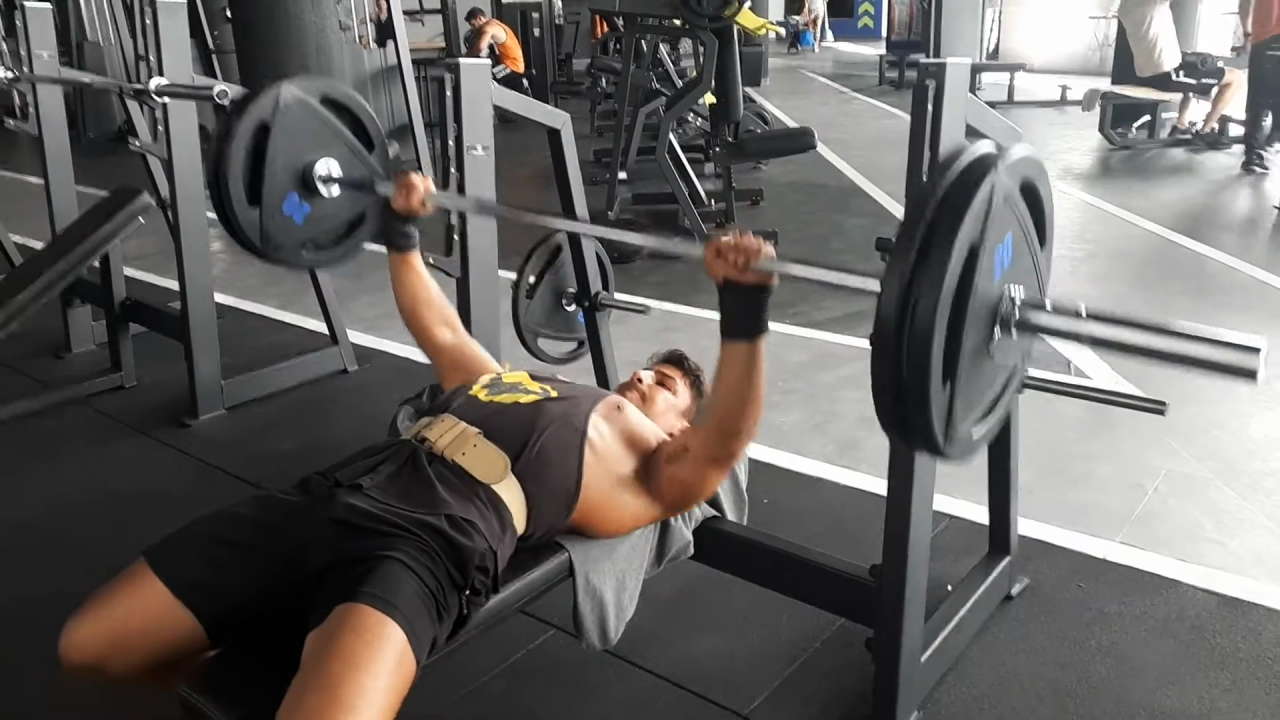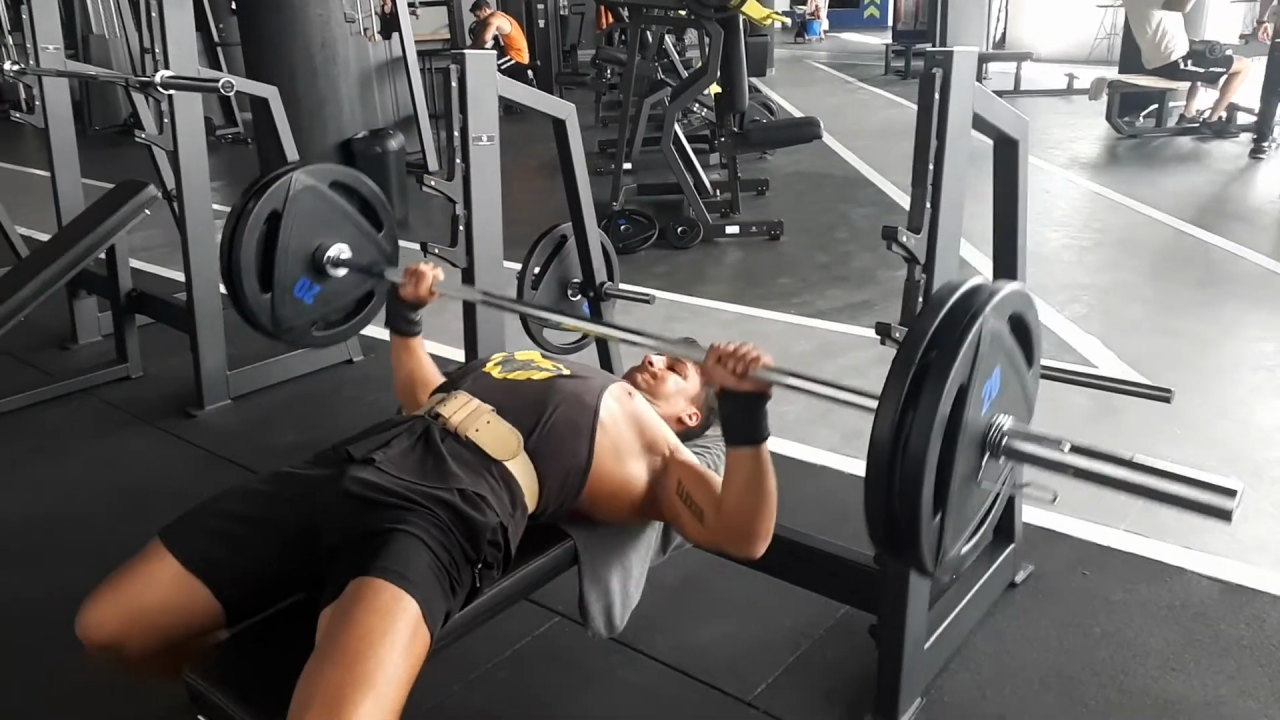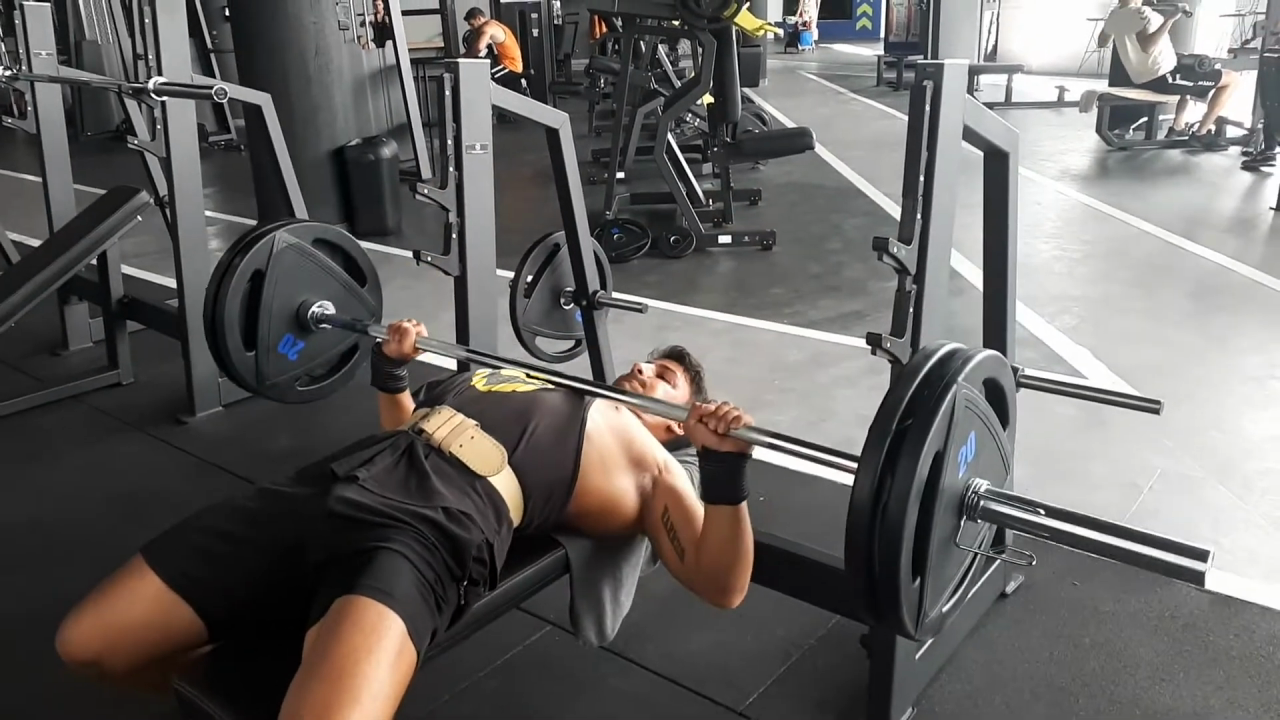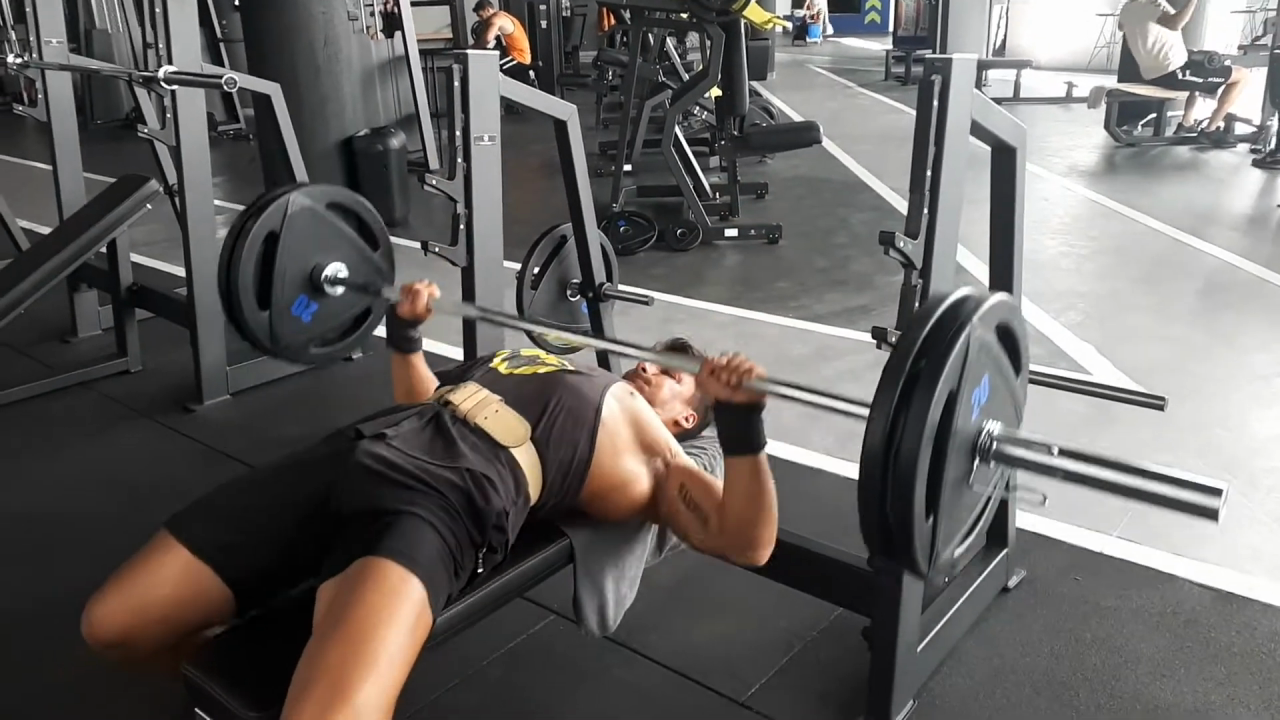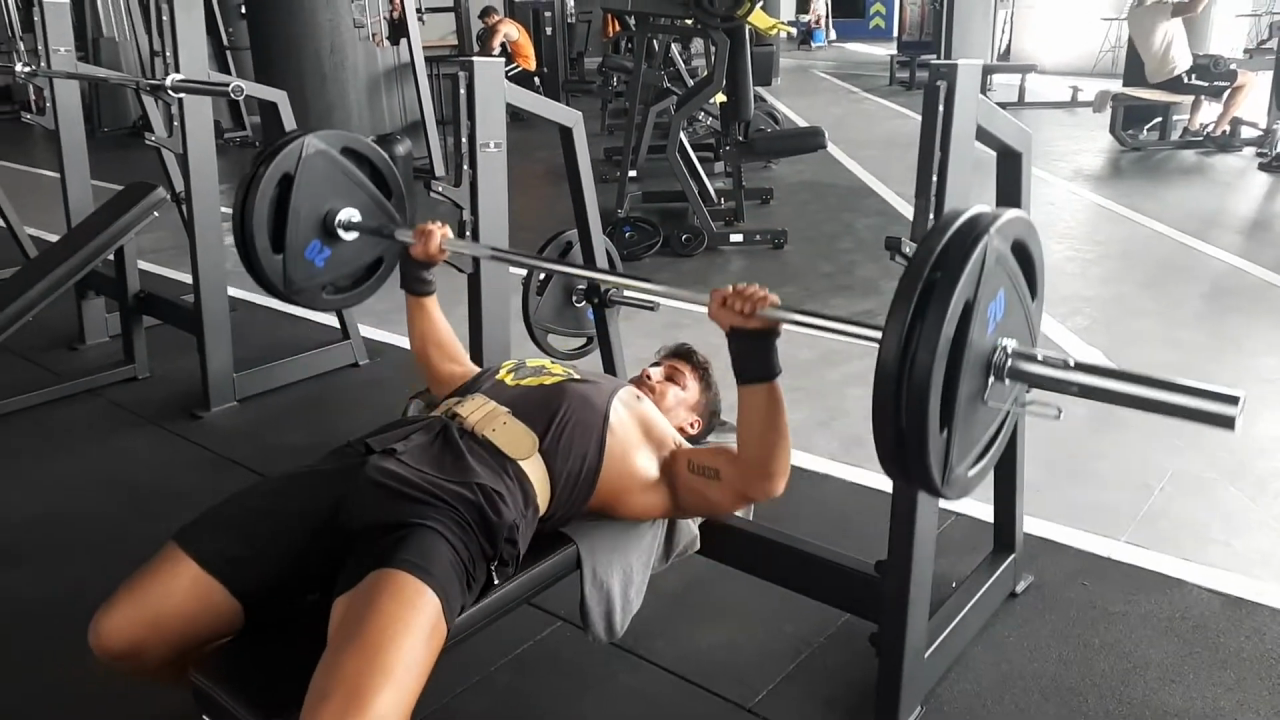
dt=0.4s
person 1, frame 1
left shoulder: (651, 470)
right shoulder: (515, 386)
left elbow: (726, 441)
right elbow: (438, 330)
left wrist: (745, 309)
right wrist: (401, 229)
left hip: (432, 538)
right hip: (338, 493)
right knee: (87, 648)
person 1, frame 2
left shoulder: (657, 449)
right shoulder: (541, 376)
left elbow: (744, 535)
right elbow: (420, 394)
left wrist: (745, 415)
right wrist: (405, 311)
left hip: (444, 511)
right hip: (351, 467)
right knee: (106, 629)
person 1, frame 3
left shoulder: (647, 465)
right shoulder: (541, 391)
left elbow: (721, 583)
left wrist: (726, 469)
right wrist: (390, 368)
left hip: (432, 527)
right hip: (334, 482)
right knee: (87, 644)
person 1, frame 4
left shoulder: (655, 454)
right shoulder: (558, 381)
left elbow: (748, 542)
left wrist: (741, 421)
right wrist: (404, 331)
left hip: (448, 494)
right knee: (113, 625)
person 1, frame 5
left shoulder: (664, 459)
right shoulder: (548, 381)
left elbow: (761, 479)
right elbow: (440, 367)
left wrist: (754, 349)
right wrist: (419, 275)
left hip: (456, 507)
right hip: (365, 463)
right knee: (122, 637)
